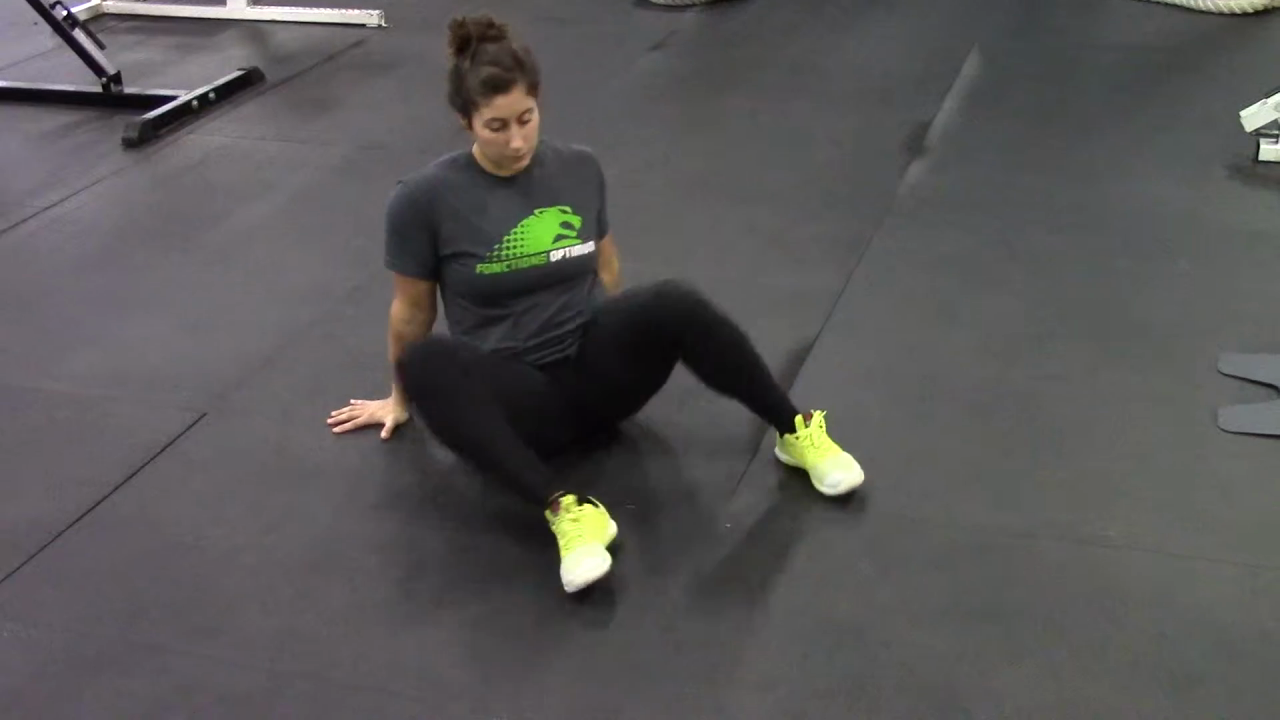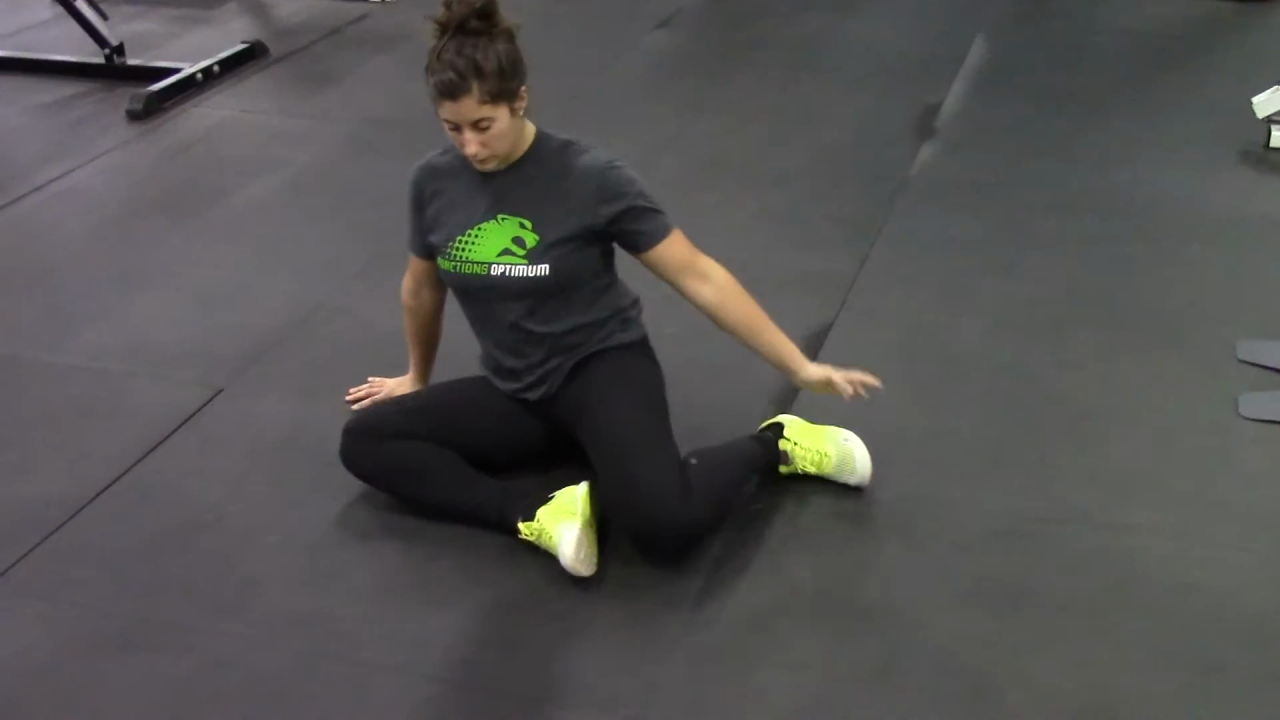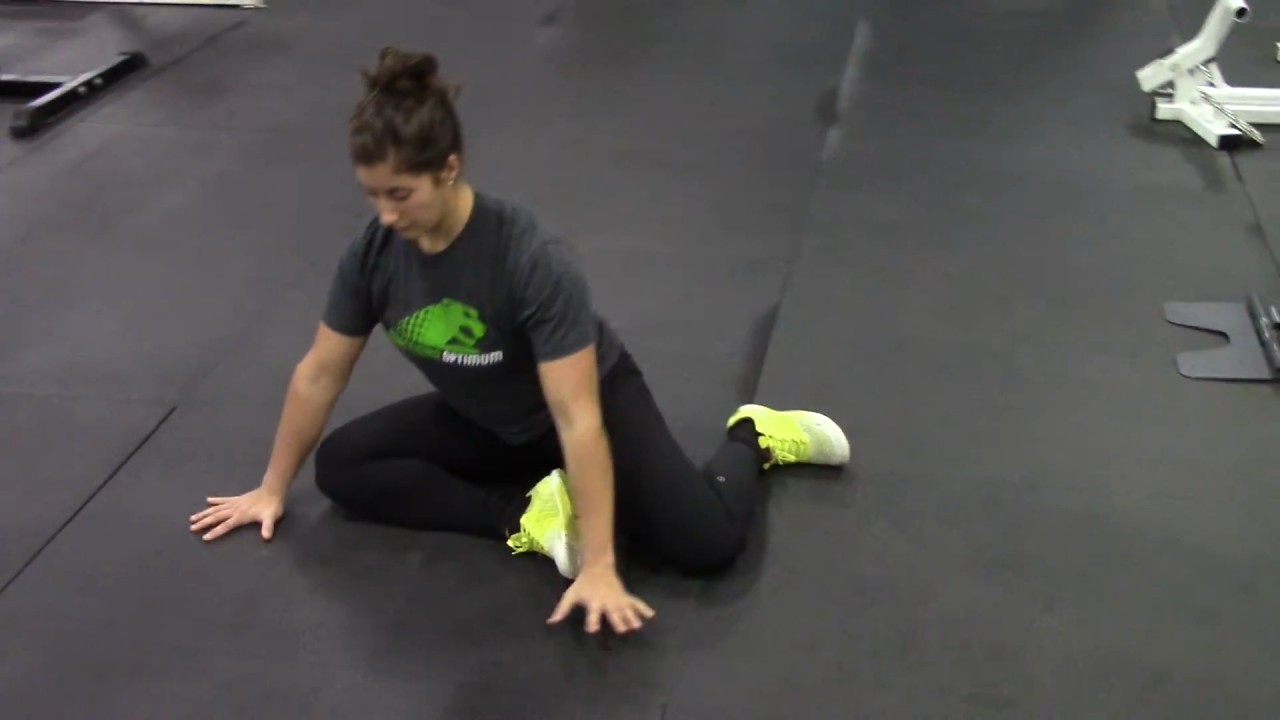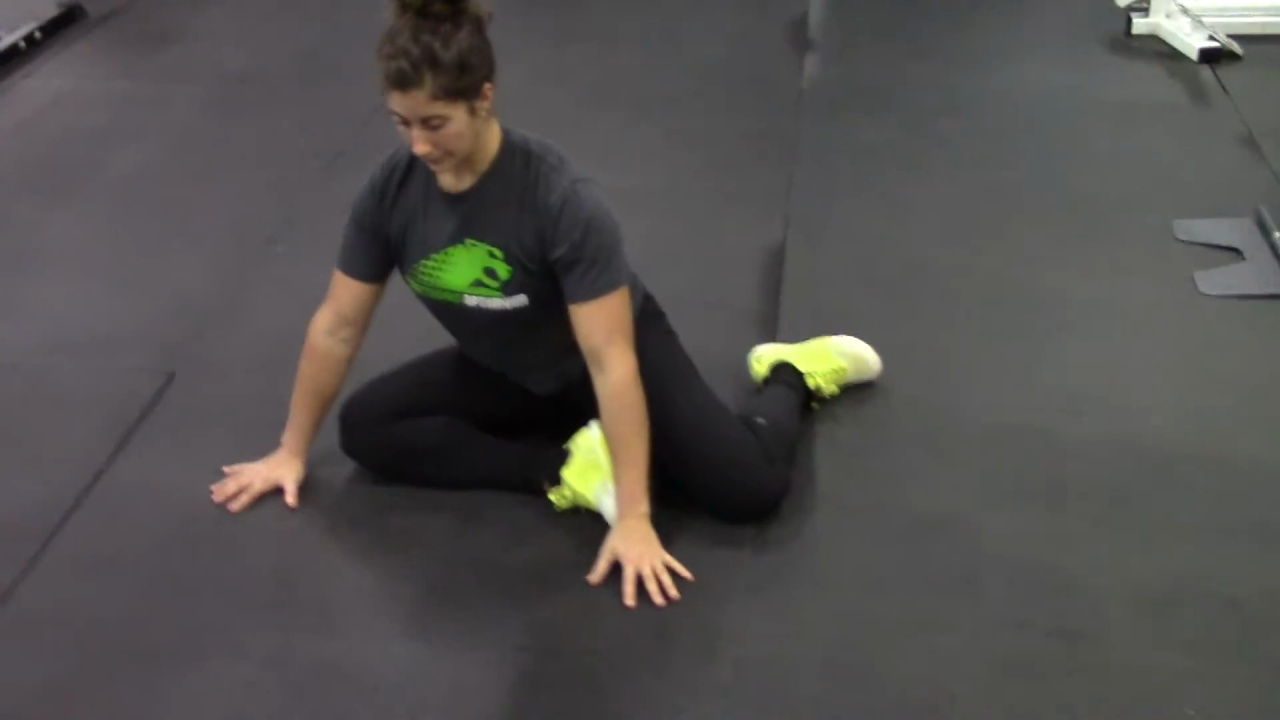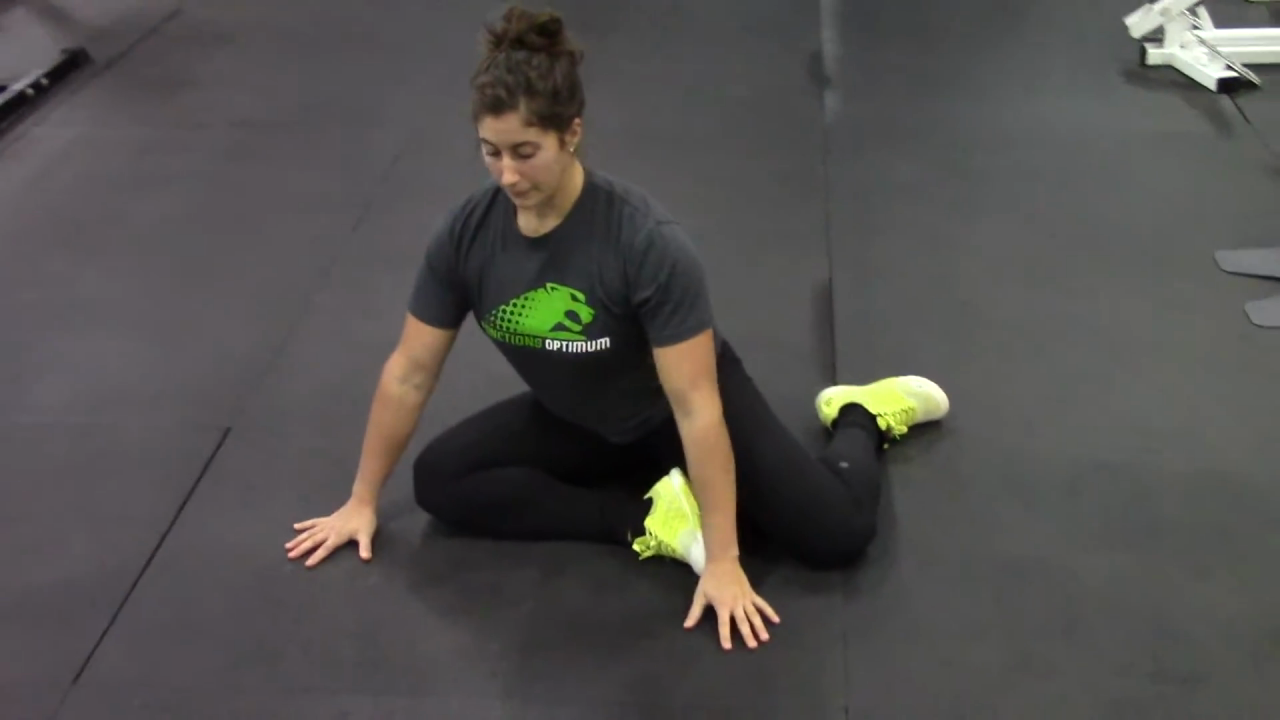
dt=0.7s
person 1, frame 1
left shoulder: (579, 167)
right shoulder: (425, 198)
right elbow: (412, 312)
right wrist: (401, 400)
left hip: (599, 372)
right hip: (518, 399)
left knee: (673, 305)
right knee: (423, 361)
left ankle: (795, 429)
right ankle: (563, 507)
person 1, frame 2
left shoulder: (591, 179)
right shoulder: (434, 180)
left elbow: (697, 275)
right elbow: (421, 287)
left wrist: (799, 366)
right wrist: (416, 376)
left hip: (601, 366)
right hip: (515, 393)
left knee: (664, 522)
right knee: (364, 441)
left ankle: (775, 445)
right ankle: (539, 510)
person 1, frame 3
left shoulder: (533, 260)
right shoulder: (375, 251)
left elbow: (578, 421)
right elbow: (320, 375)
left wrist: (599, 569)
right wrist: (271, 489)
left hip: (591, 398)
right hip: (484, 424)
left knee: (704, 543)
right knee: (340, 467)
left ankle: (751, 439)
right ankle: (524, 513)
person 1, frame 4
left shoulder: (562, 199)
right shoulder: (391, 189)
left elbow: (610, 363)
right elbow: (336, 327)
left wrist: (634, 520)
right wrist: (291, 450)
left hip: (609, 350)
right hip: (502, 373)
left knee: (748, 489)
right knee: (363, 428)
left ankle: (791, 376)
right ankle: (564, 468)
person 1, frame 5
left shoulder: (647, 241)
right shoulder: (466, 233)
left elbow: (695, 406)
right elbow: (409, 373)
left wrist: (724, 562)
right wrist: (361, 502)
left hip: (673, 408)
right hip: (573, 419)
left knee: (837, 535)
right knee: (439, 480)
left ankle: (862, 416)
right ankle: (650, 517)
